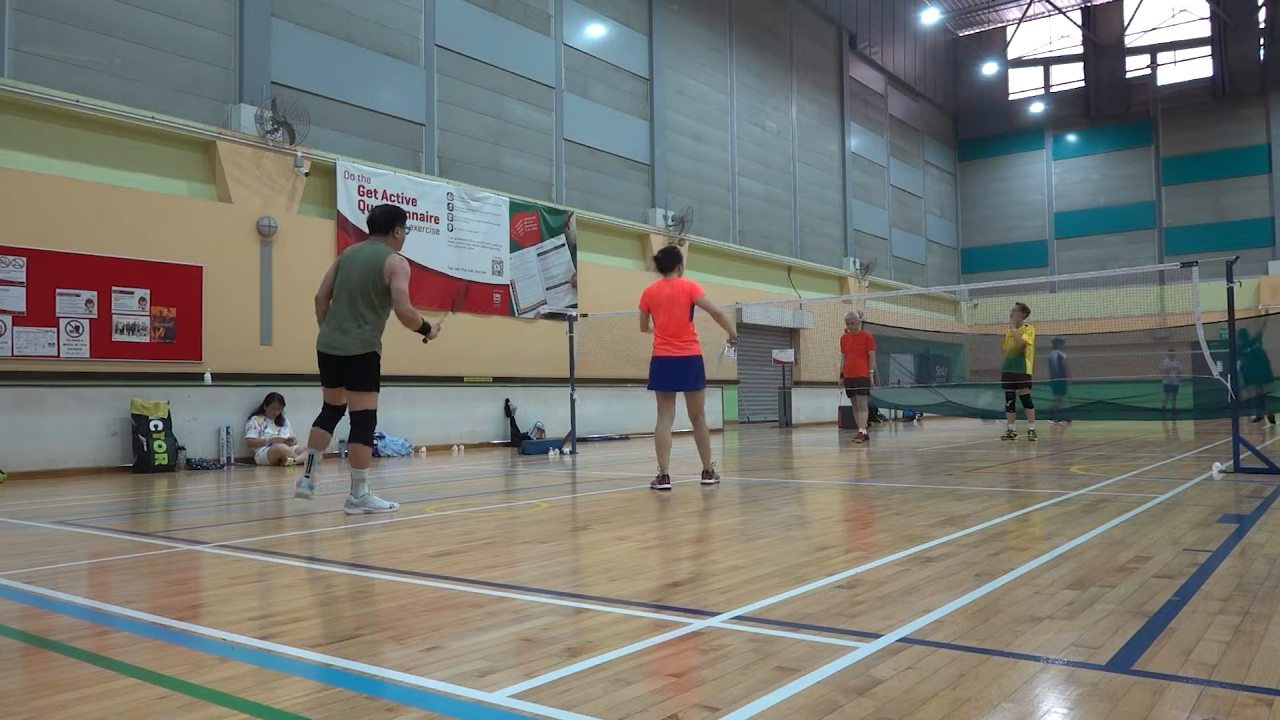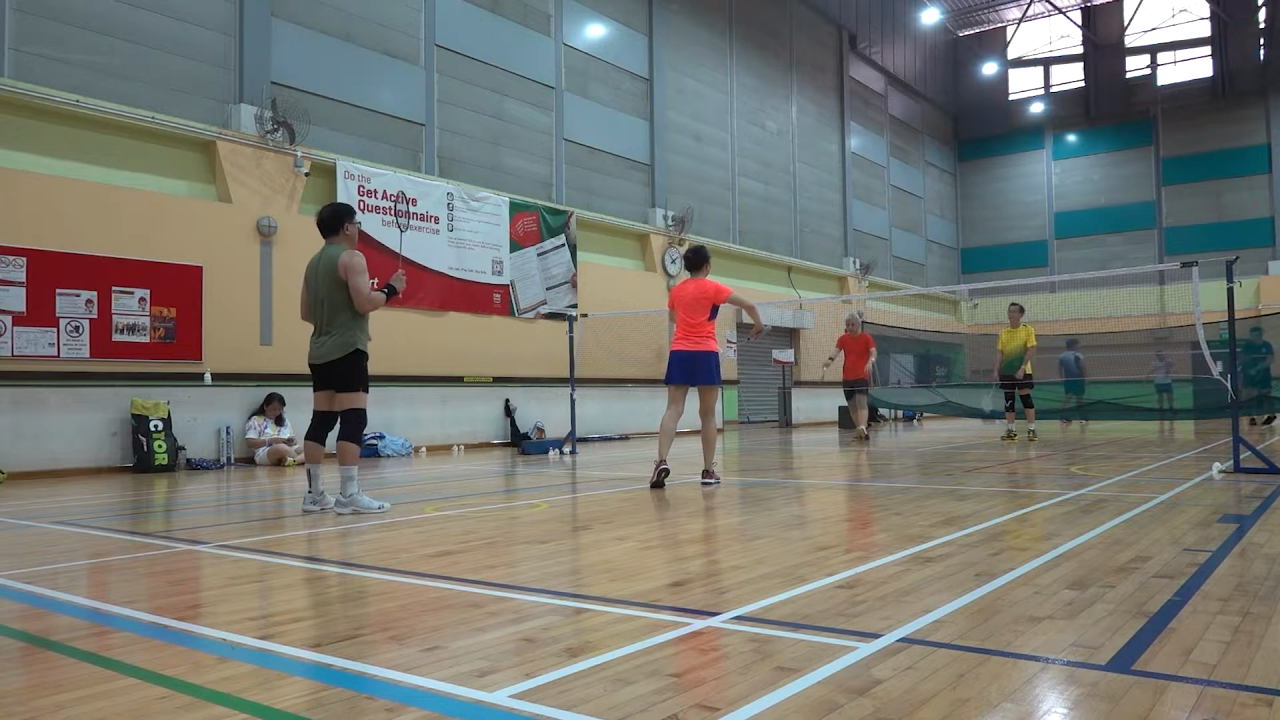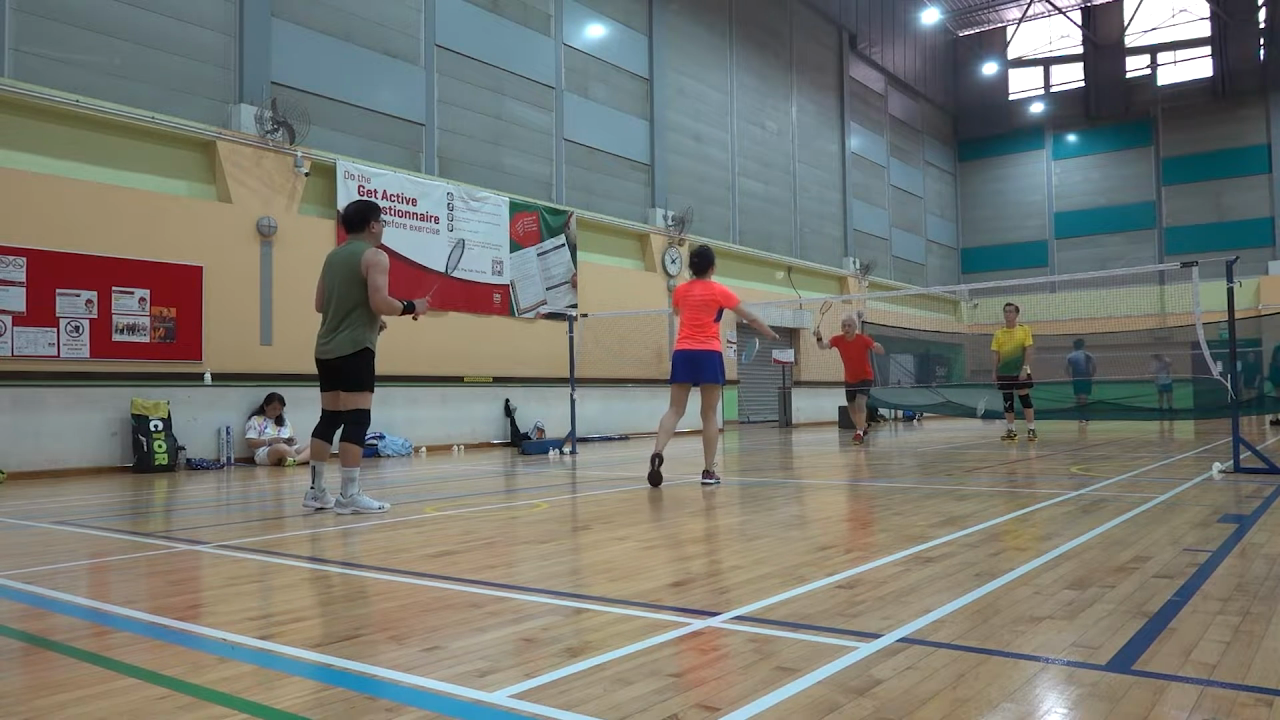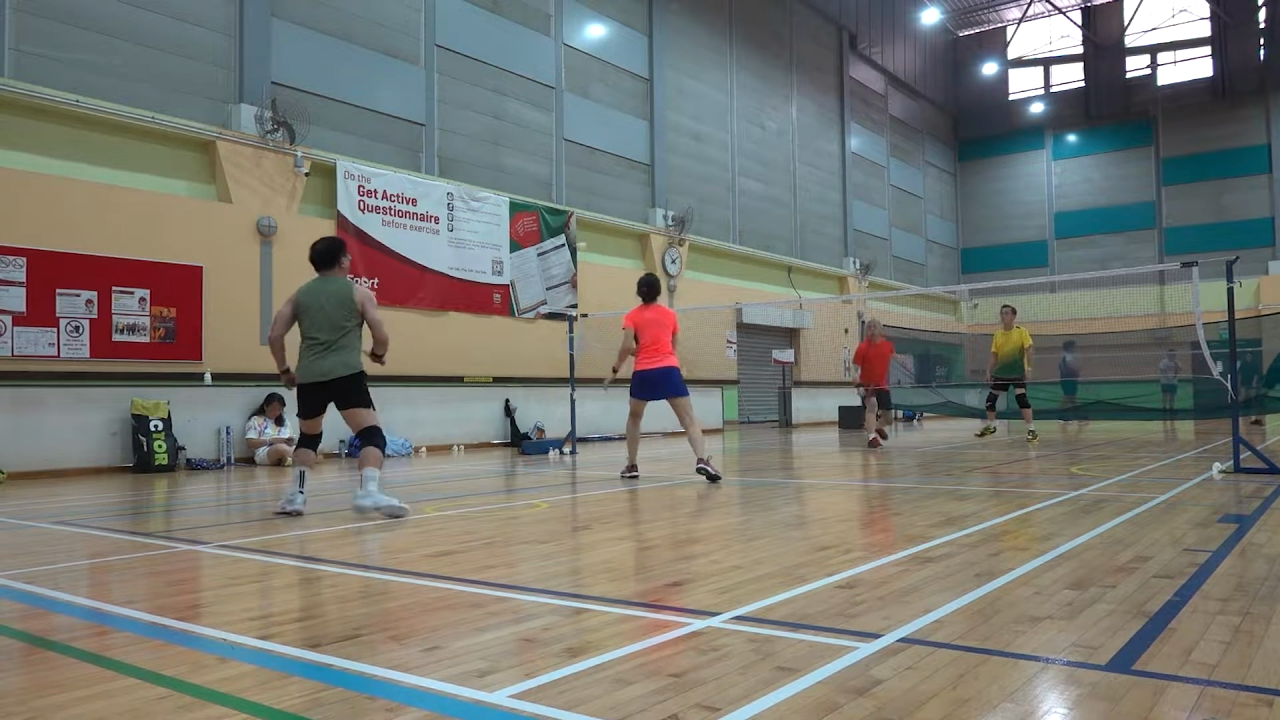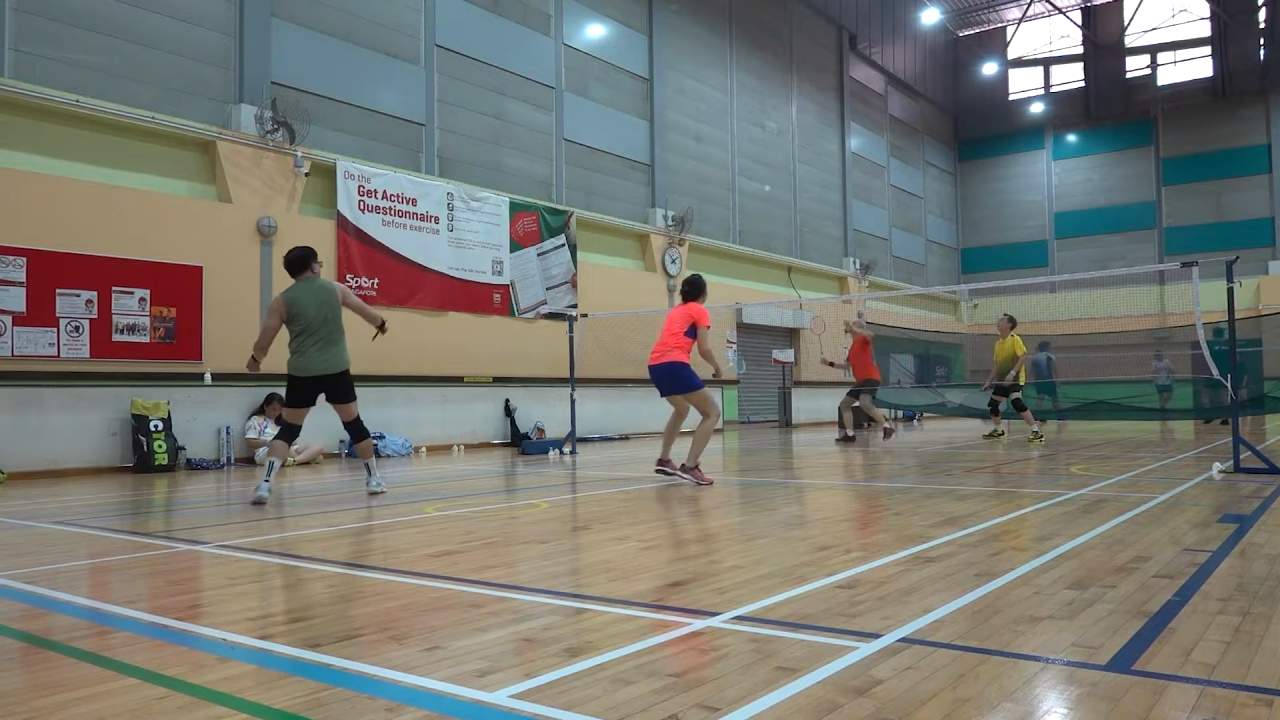
dt=1s
person 1, frame 1
left shoulder: (348, 254)
right shoulder: (395, 262)
left elbow: (321, 297)
right elbow: (403, 311)
right wrist: (426, 329)
left hip: (328, 346)
right hip: (361, 350)
left knee: (331, 410)
right knee: (363, 421)
left ankle: (307, 478)
right ankle: (359, 496)
person 1, frame 2
left shoulder: (313, 263)
right shoulder: (351, 258)
left elbow: (306, 313)
right elbow: (365, 303)
right wrist: (391, 288)
left hip: (320, 353)
right hip: (347, 351)
left knee: (322, 420)
right knee: (353, 421)
left ankle: (314, 493)
right ankle: (349, 494)
person 1, frame 3
left shoulder: (332, 256)
right shoulder: (374, 256)
right elbow: (380, 303)
right wrist: (412, 306)
left hip: (326, 349)
right hip: (355, 349)
left knee: (329, 418)
right knee: (356, 420)
left ankle: (316, 490)
right ankle: (349, 495)
person 1, frame 4
left shoulder: (299, 295)
right shoulder: (360, 293)
left elbow: (274, 337)
right elbow: (381, 339)
left wrist: (284, 371)
right wrist: (378, 354)
left hip: (308, 377)
right hip: (346, 375)
left knee: (309, 437)
right knee: (372, 435)
left ankle: (295, 496)
right ankle: (369, 493)
person 1, frame 5
left shoulder: (282, 300)
right shoulder: (335, 289)
left elbow: (264, 341)
right elbow: (368, 312)
left wrist: (255, 360)
right wrist: (381, 323)
left hip: (302, 373)
right hip: (336, 369)
left knee: (287, 429)
right knee: (354, 423)
left ankle: (265, 484)
right ankle: (374, 478)
person 2, frame 1
left shoulder: (649, 292)
right shoulder: (689, 286)
left elbow: (644, 327)
right elbow: (715, 311)
right wrist: (732, 333)
left hip: (662, 359)
right hip: (690, 358)
left knee: (665, 418)
right knee: (697, 416)
left ankle: (663, 475)
right ankle: (708, 470)
person 2, frame 2
left shoulder: (676, 290)
right shoulder: (712, 288)
right elbow: (748, 305)
right wrist: (758, 325)
left hip: (679, 353)
right hip: (705, 355)
left knee: (673, 410)
right knee: (708, 414)
left ankle: (662, 461)
right ankle: (708, 471)
person 2, frame 3
left shoulder: (680, 290)
right shoulder: (719, 291)
right elbow: (750, 318)
right wrist: (769, 332)
left hip: (683, 354)
right hip: (709, 355)
left knee: (675, 410)
right knee: (709, 414)
left ankle: (658, 452)
right ankle: (708, 471)
person 2, frame 4
left shoulder: (631, 316)
right shoulder: (670, 314)
left elbow: (627, 347)
left wrist: (615, 370)
left hip: (643, 373)
right hip: (669, 371)
left knee: (634, 417)
right knee: (689, 421)
left ankle: (632, 465)
right ankle: (702, 461)
person 2, frame 5
left shoulder: (675, 310)
right shoulder: (700, 311)
right elbow: (704, 348)
right wrist: (717, 367)
left hip: (656, 366)
right hip: (675, 365)
left knee: (681, 409)
right knee: (712, 413)
left ankle: (664, 460)
right ankle: (690, 466)
